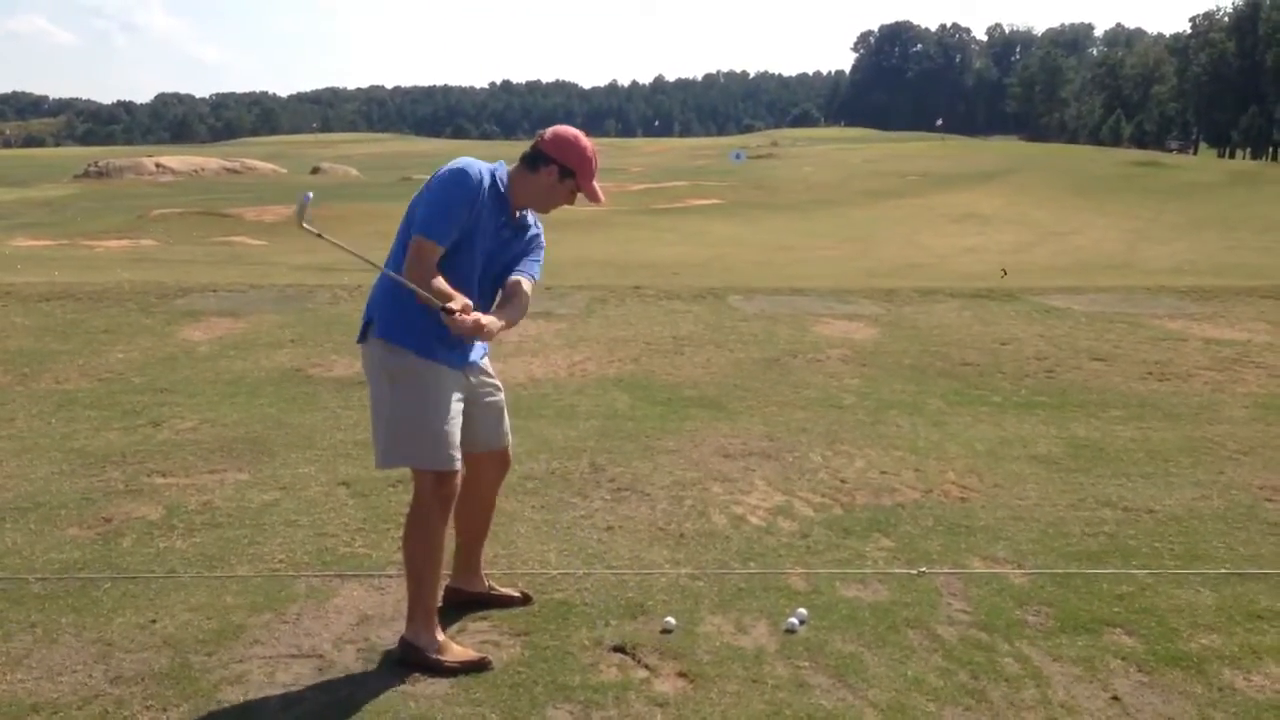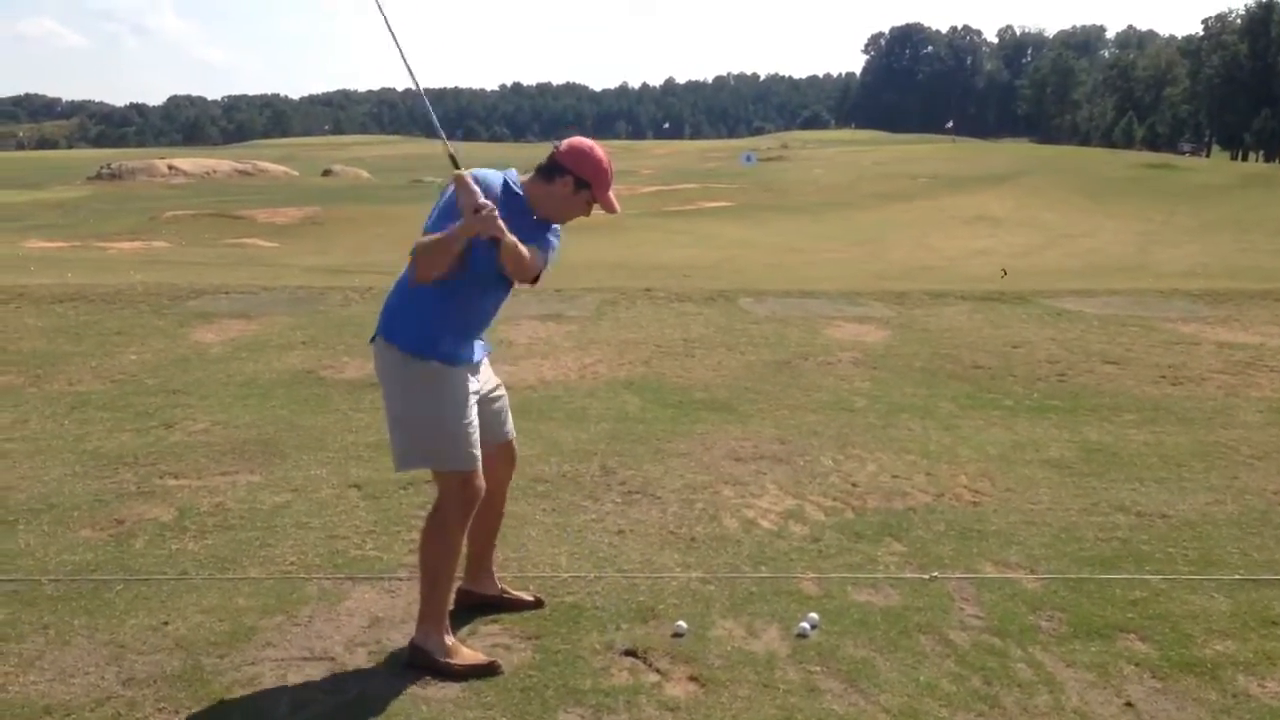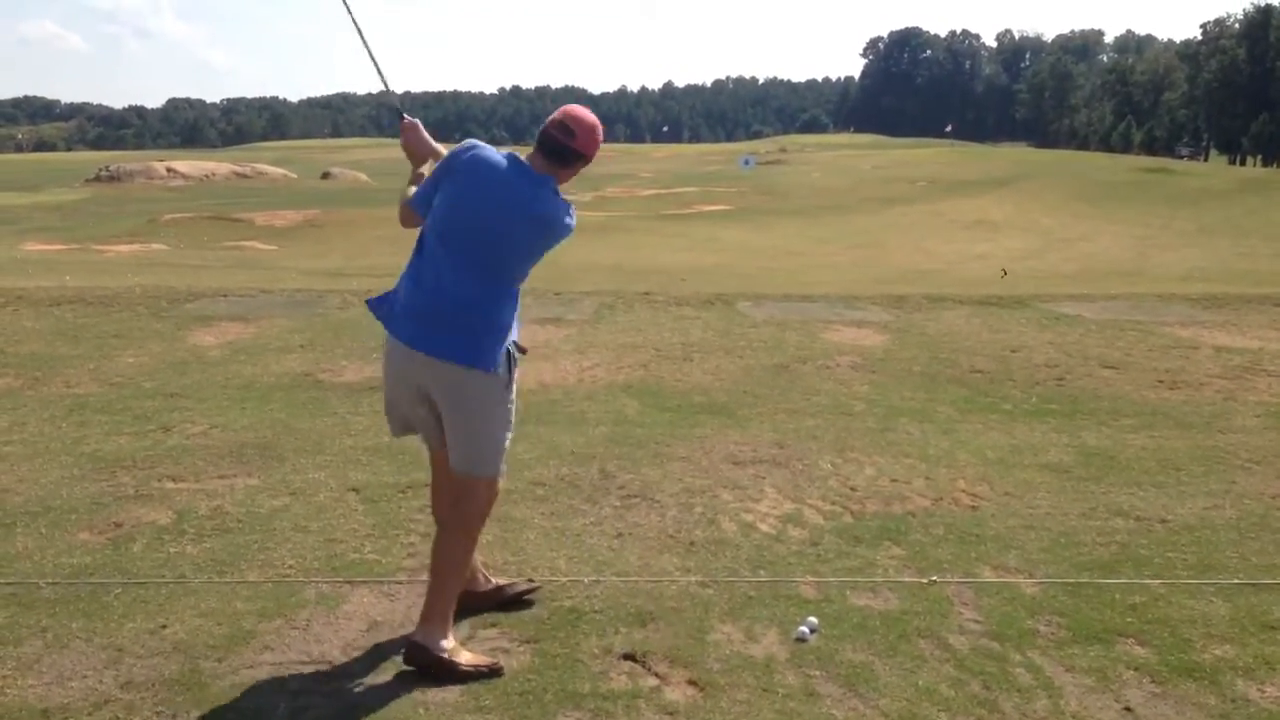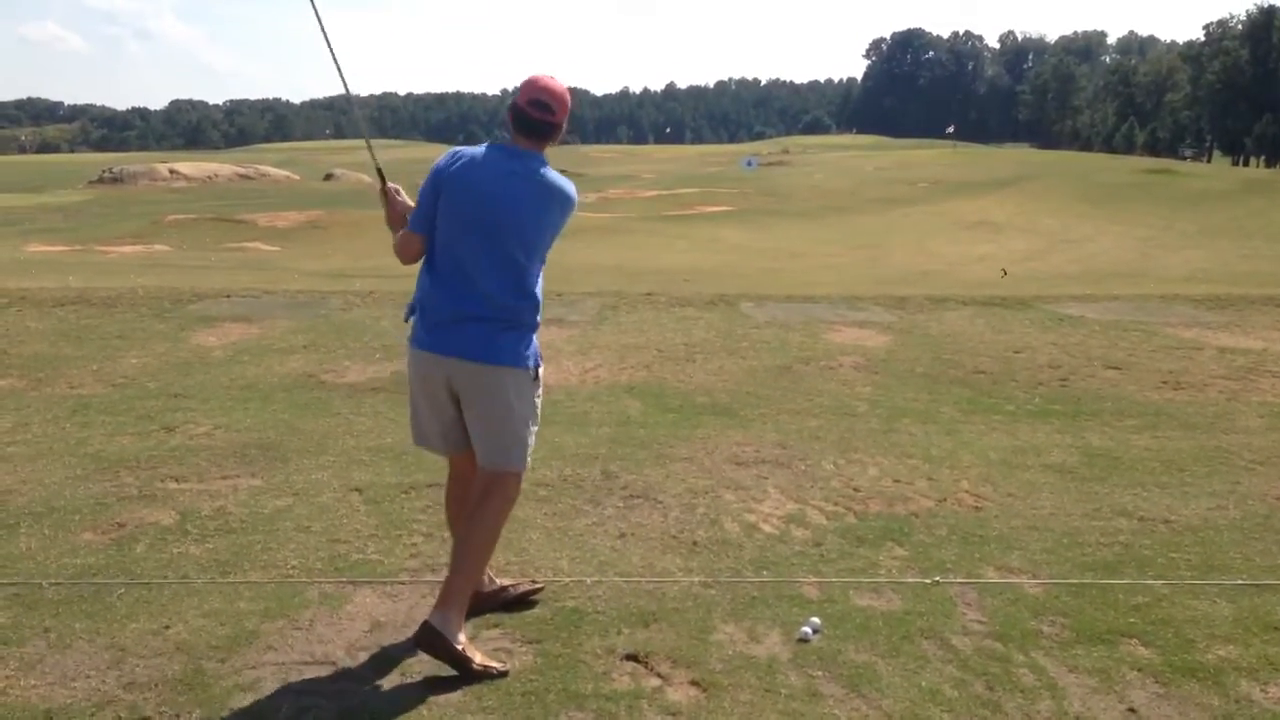
dt=0.4s
person 1, frame 1
left shoulder: (530, 233)
right shoulder: (463, 182)
left elbow: (518, 297)
right elbow: (414, 271)
left wrist: (487, 320)
right wrist: (454, 304)
left hip: (464, 354)
right hip: (405, 349)
left knee: (492, 461)
right knee: (439, 485)
left ankle: (466, 580)
right ankle: (420, 633)
person 1, frame 2
left shoulder: (543, 232)
right shoulder: (480, 190)
left elbow: (522, 272)
right elbow: (422, 268)
left wrist: (497, 229)
right wrist: (469, 227)
left hip: (461, 354)
right hip: (419, 353)
left knee: (500, 461)
right knee: (463, 485)
left ankle: (478, 582)
right ankle: (430, 637)
person 1, frame 3
left shoulder: (471, 157)
right shoulder: (560, 219)
left elbow: (410, 215)
left wrist: (420, 159)
right wrist: (434, 157)
left hip: (406, 340)
right hip: (473, 358)
left knee: (448, 466)
right knee: (475, 488)
left ankle: (469, 581)
right ankle: (433, 634)
person 1, frame 4
left shoulder: (452, 166)
right shoulder: (561, 195)
left elbow: (409, 252)
left wrist: (397, 218)
right wrist: (419, 208)
left hip: (432, 345)
right hip: (503, 355)
left knee: (466, 469)
right knee: (500, 482)
left ankle: (475, 582)
right ankle: (446, 620)
